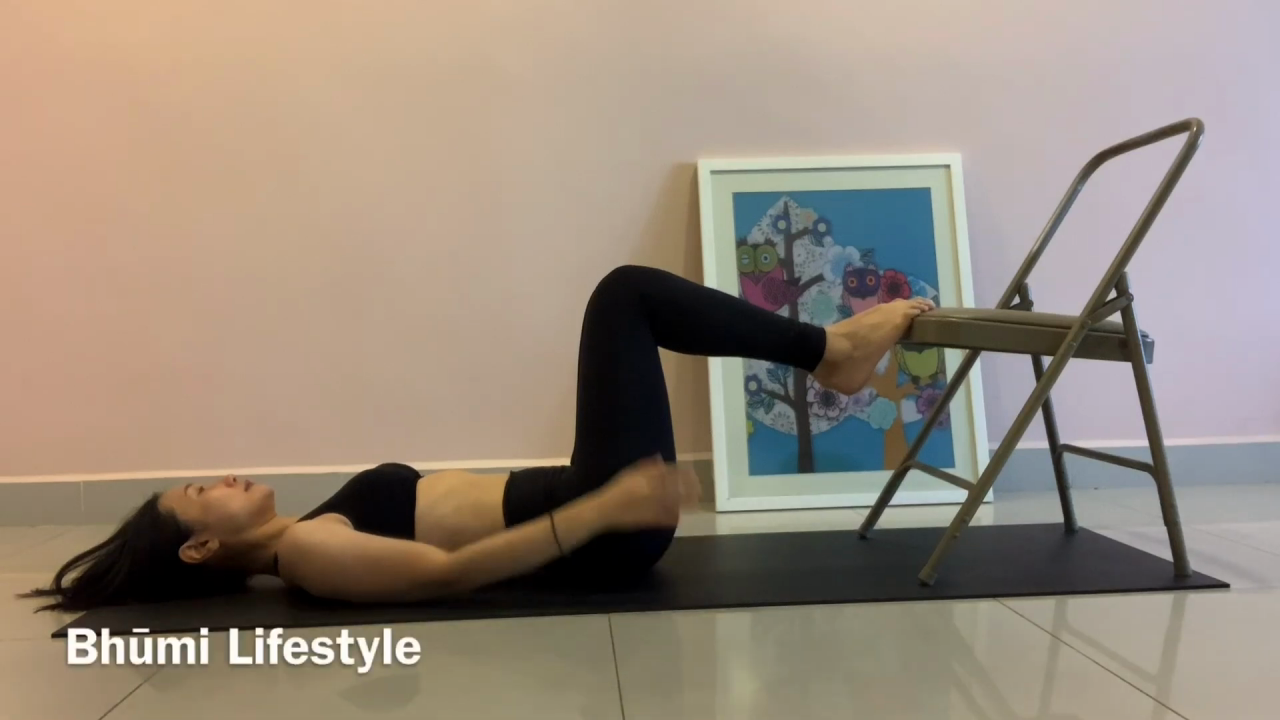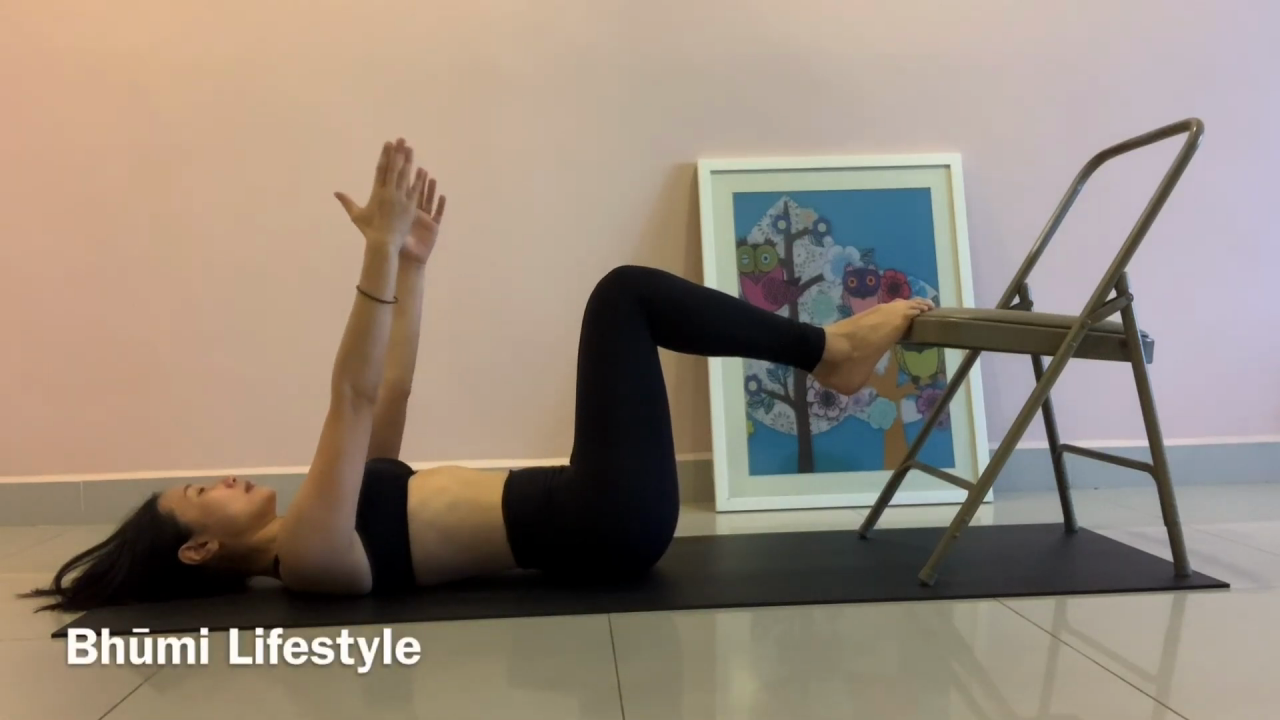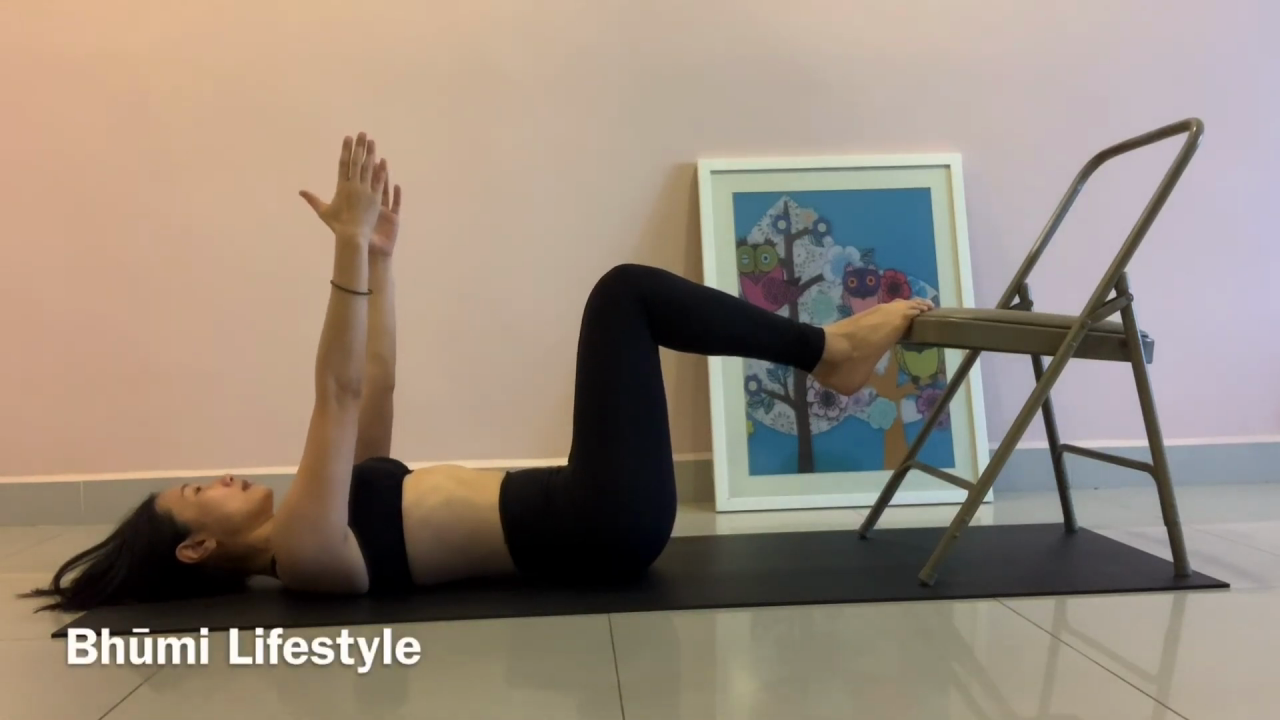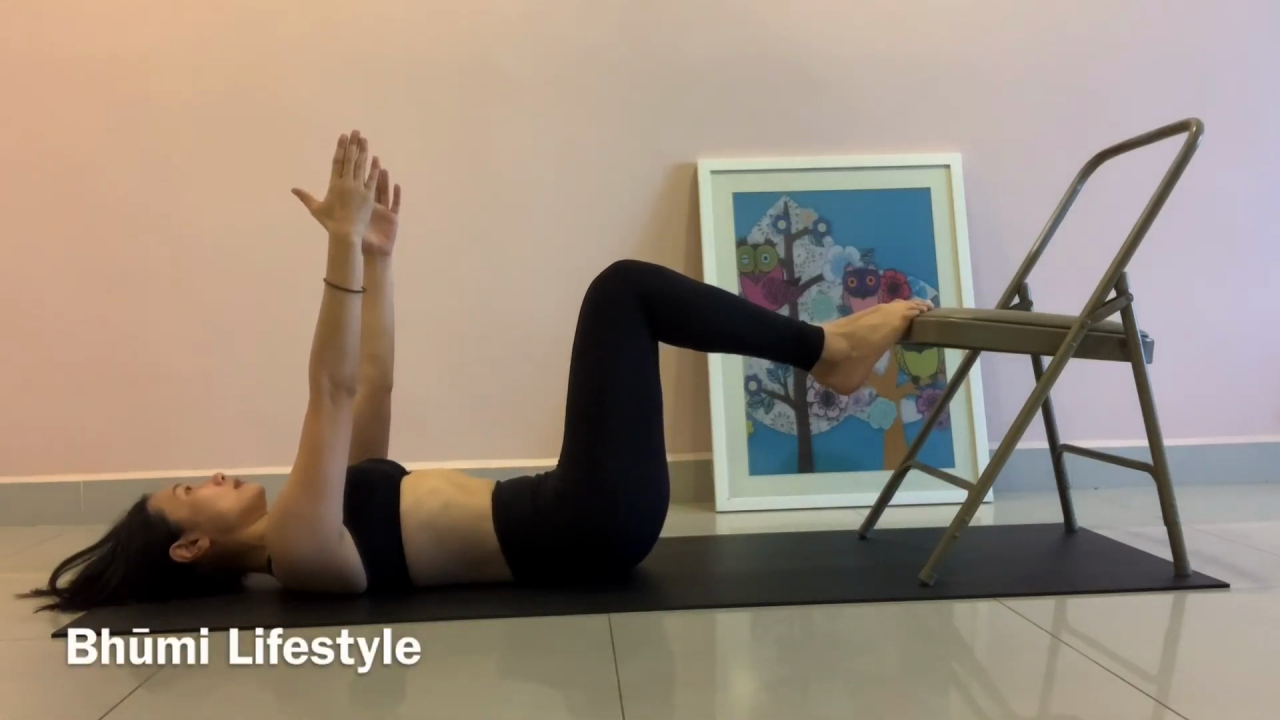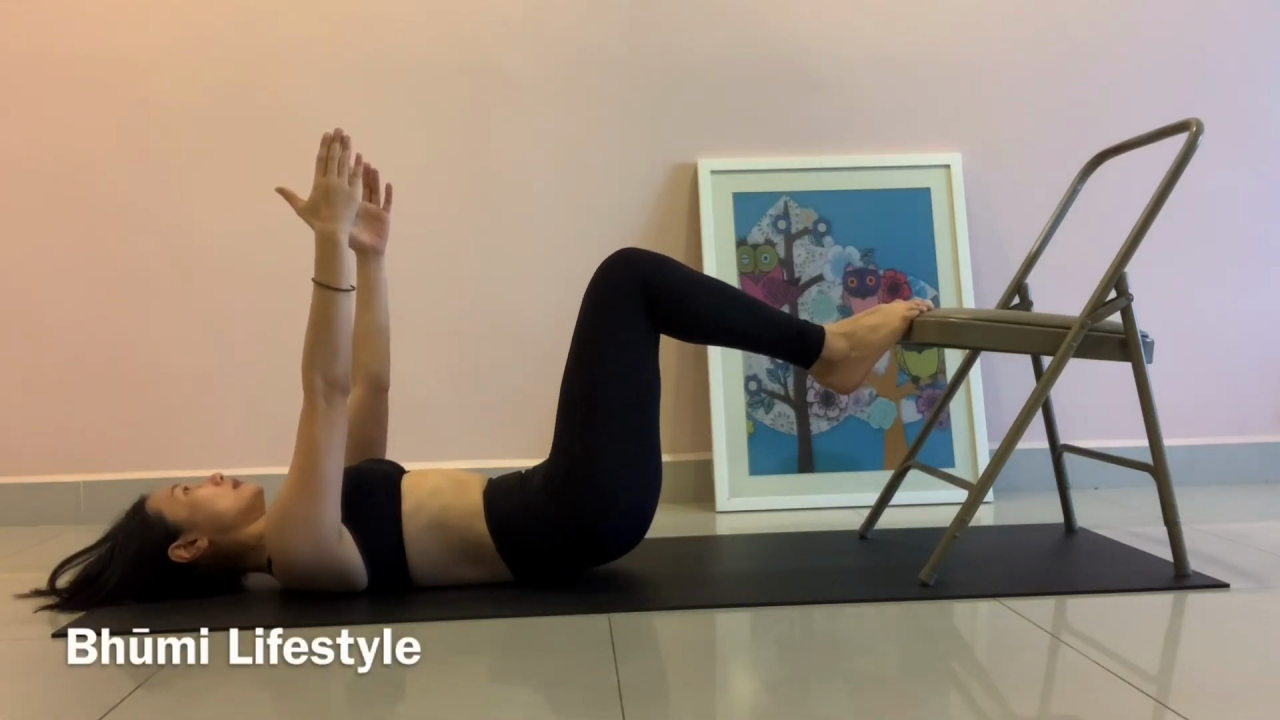
dt=1s
person 1, frame 1
left shoulder: (316, 534)
right shoulder: (306, 554)
right elbow: (450, 569)
right wrist: (597, 513)
left hip: (586, 506)
right hip: (587, 521)
left knee: (631, 297)
right knee: (625, 295)
left ankle: (826, 351)
right ankle: (829, 347)
person 1, frame 2
left shoulder: (312, 538)
right shoulder: (311, 555)
left elbow: (387, 398)
right elbow: (353, 398)
left wrist: (411, 262)
right wrist: (378, 249)
left hip: (594, 515)
right hip: (606, 521)
left knee: (629, 298)
right knee: (622, 295)
left ankle: (823, 351)
right ankle: (826, 348)
person 1, frame 3
left shoulder: (318, 530)
right shoulder: (305, 553)
left elbow: (374, 388)
right elbow: (338, 394)
left wrist: (377, 257)
right wrist: (348, 245)
left hip: (591, 518)
right hip: (600, 524)
left knee: (629, 296)
right knee: (622, 293)
left ankle: (823, 352)
right ankle: (825, 347)
person 1, frame 4
left shoulder: (313, 528)
right shoulder: (301, 551)
left elbow: (371, 386)
right elbow: (332, 392)
left wrist: (375, 256)
right wrist: (342, 244)
left hip: (577, 517)
right hip: (589, 525)
left knee: (627, 292)
right knee: (621, 290)
left ankle: (822, 351)
right ankle: (823, 347)
person 1, frame 5
left shoulder: (314, 528)
right shoulder: (297, 551)
left elbow: (368, 386)
right elbow: (326, 391)
left wrist: (368, 255)
right wrist: (329, 242)
left hip: (568, 511)
right hip: (578, 514)
left knee: (632, 282)
right knee: (626, 276)
left ankle: (823, 350)
right ankle: (824, 346)
